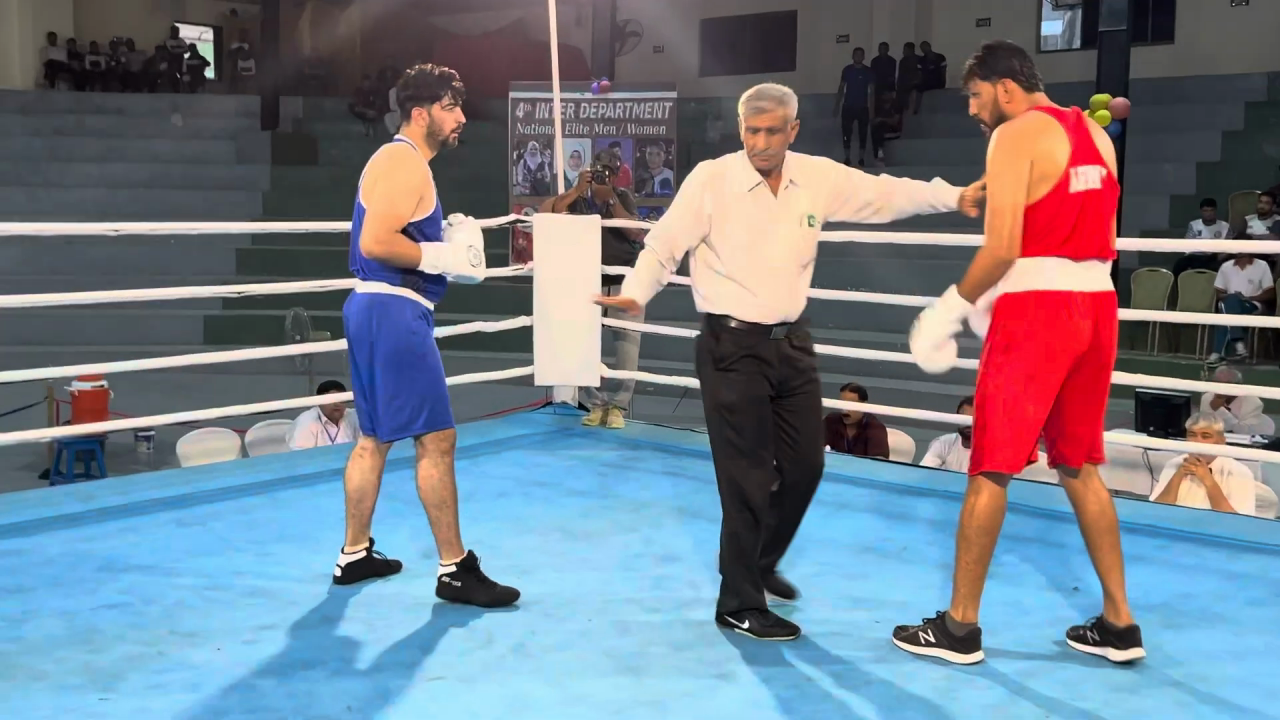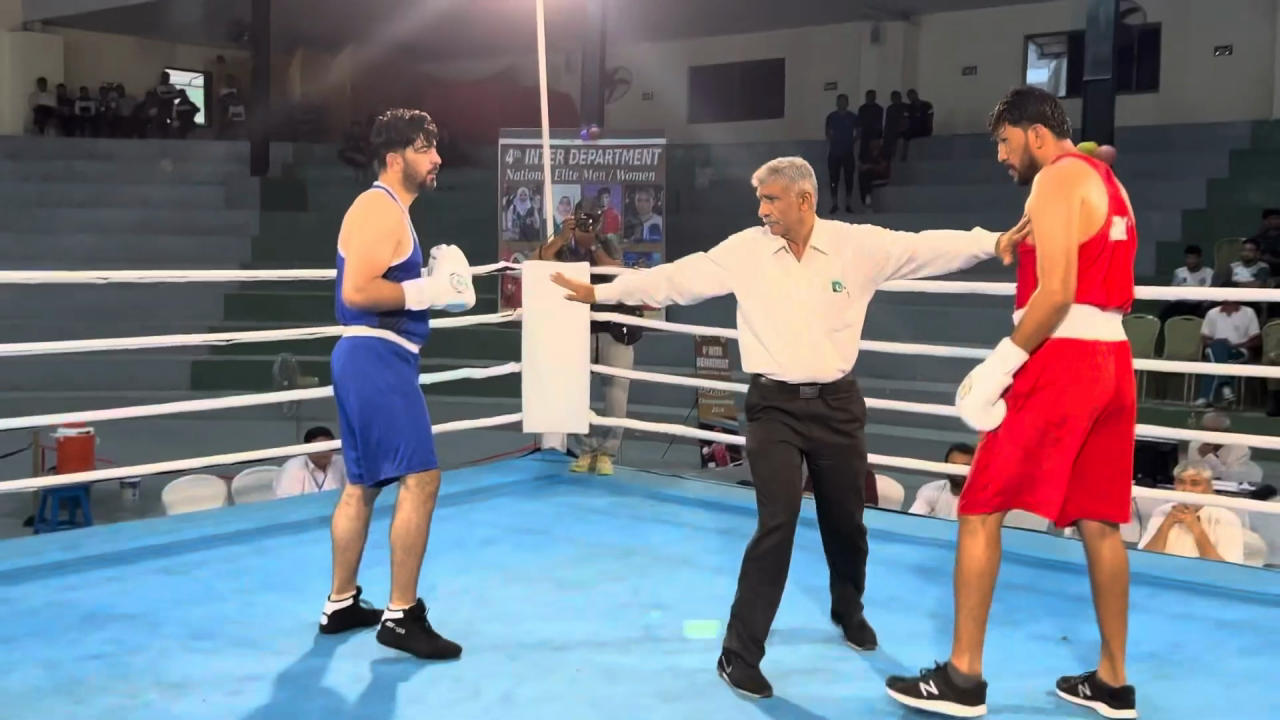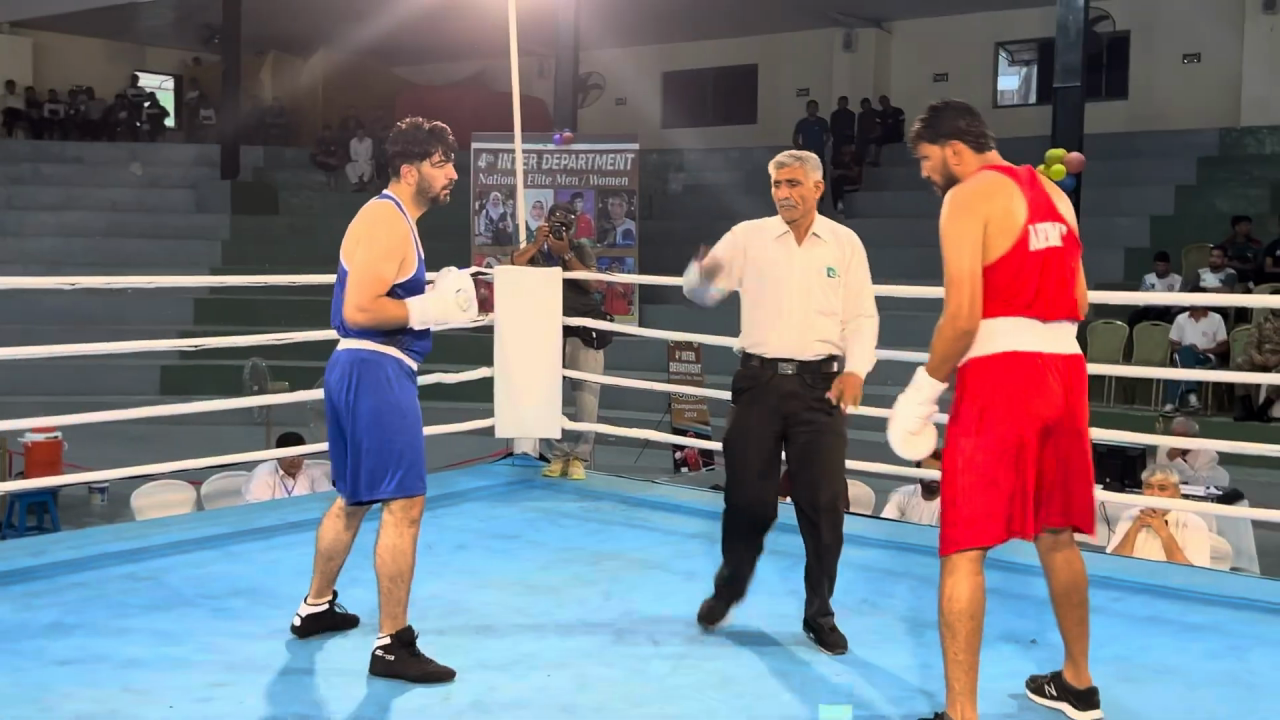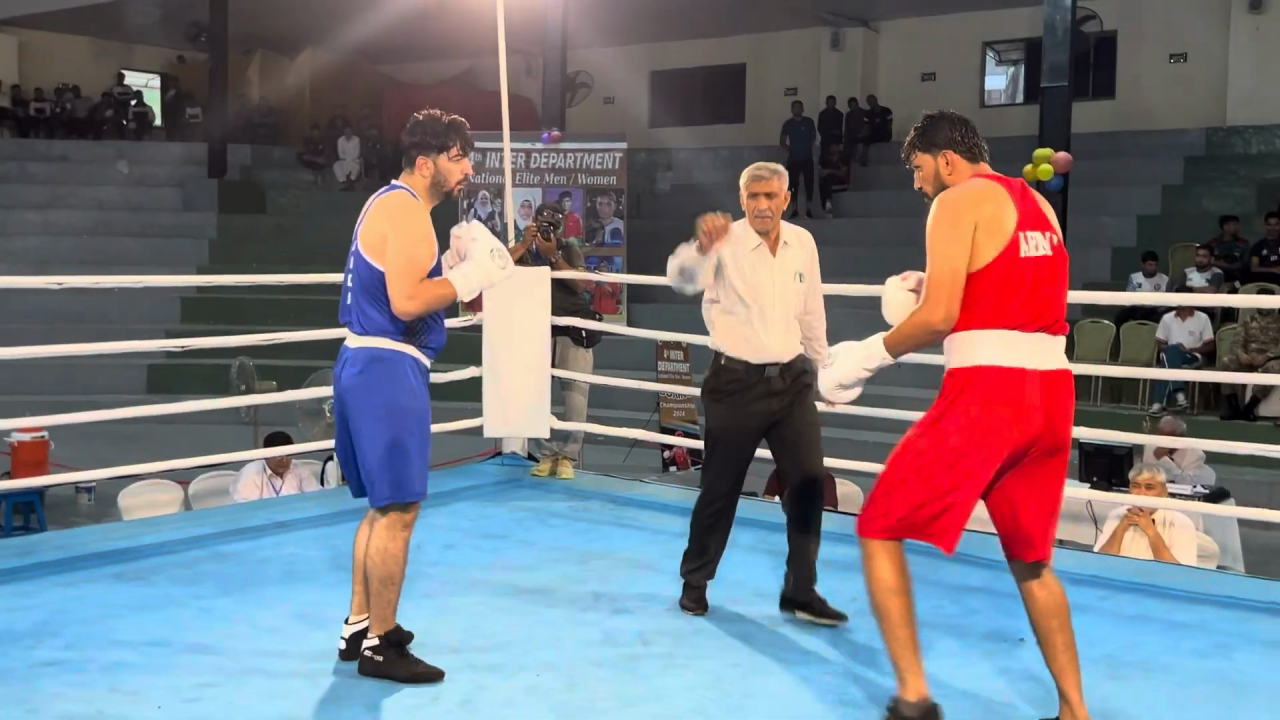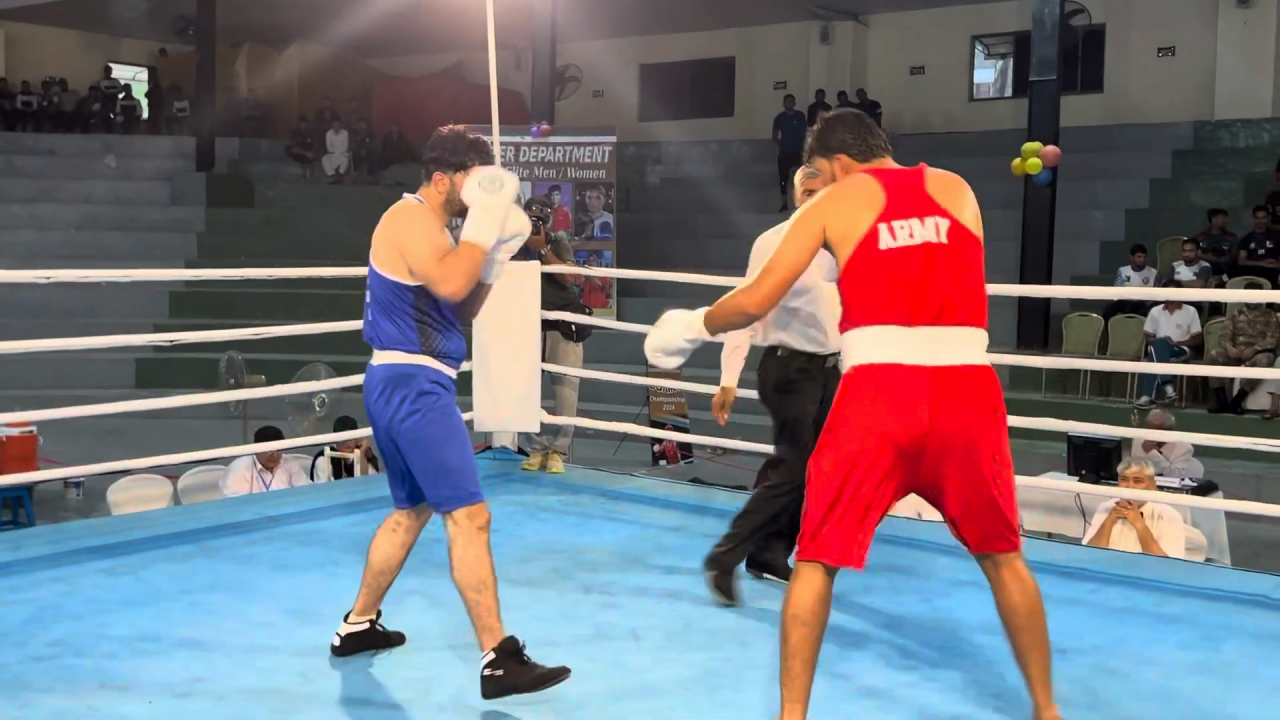
dt=0.4s
person 1, frame 1
left shoulder: (1014, 136)
right shoulder: (1095, 134)
left elbow: (1002, 246)
right elbow: (1103, 237)
left wrist: (950, 305)
left hip: (1035, 312)
right hip: (1095, 308)
left knee: (990, 471)
right knee: (1080, 468)
left ankle: (961, 624)
right ankle: (1118, 623)
person 1, frame 2
left shoulder: (1056, 180)
right shoulder: (1107, 183)
left elbow: (1056, 291)
left wrist: (1001, 363)
left hip: (1061, 360)
right hip: (1110, 360)
left knee: (981, 510)
right knee: (1102, 523)
person 1, frame 3
left shoulder: (968, 198)
right shoulder: (1051, 193)
left elbow: (962, 315)
right elbow: (1078, 302)
left wrist: (921, 391)
left hip: (1002, 378)
right hip: (1064, 373)
left knee: (964, 549)
right knee: (1057, 536)
person 1, frame 4
left shoulder: (958, 203)
right shoulder: (1038, 205)
left elbow: (939, 315)
left wrist: (870, 354)
left hip: (985, 393)
right hip: (1050, 393)
left knee: (879, 531)
right knee: (1031, 562)
person 1, frame 5
left shoulder: (833, 205)
right shoulder: (957, 189)
left elbow: (755, 301)
left wrist: (692, 326)
left hip: (878, 397)
right hip: (965, 392)
left knee: (815, 561)
right knee: (1002, 556)
person 2, frame 1
left shoulder: (399, 161)
right shoulder: (404, 162)
right elbow: (374, 243)
left wrist: (446, 239)
right wrist: (443, 258)
left hip: (375, 308)
right hip: (392, 311)
left knee: (374, 437)
right knee: (436, 439)
left ankle: (354, 554)
right ankle: (455, 569)
person 2, frame 2
left shoulder: (388, 209)
right shoulder: (379, 208)
right elbow: (358, 291)
left wrist: (432, 279)
right wrist: (427, 290)
left hip: (374, 357)
right hip: (377, 357)
left knee: (362, 484)
right knee: (421, 480)
left ankle: (341, 604)
right ankle: (401, 615)
person 2, frame 3
left shoulder: (391, 217)
right shoulder: (387, 222)
right elbow: (358, 311)
left wrist: (435, 295)
right wrist: (430, 309)
left hip: (365, 369)
right hip: (376, 371)
left knee: (354, 496)
right knee: (403, 505)
left ankle: (315, 606)
right ankle: (392, 644)
person 2, frame 4
left shoulder: (389, 203)
right shoulder: (407, 211)
right elbow: (408, 303)
left wrist: (454, 261)
right wrist: (471, 276)
left hip: (366, 363)
right hip: (388, 368)
left knee: (383, 505)
right knee: (398, 510)
left ankle: (360, 626)
right ankle: (380, 646)
person 2, frame 5
left shoulder: (427, 223)
right shoulder: (411, 219)
left elbow: (459, 309)
right elbow: (450, 287)
left wrist: (494, 254)
right wrist: (482, 225)
left hip: (407, 384)
right hip: (412, 385)
left knee: (410, 509)
right knee: (469, 516)
left ankle: (358, 625)
right ankle: (500, 660)
person 3, frame 1
left shoulder: (818, 177)
right shoulder: (711, 180)
left elbow: (880, 191)
right elbow: (660, 247)
left wrist: (951, 195)
right wrist: (634, 294)
left hip: (790, 341)
right hip: (731, 345)
left knee: (805, 464)
right knee: (748, 475)
left ankle: (762, 563)
right ankle: (739, 604)
person 3, frame 2
left shoulder: (858, 245)
right shoulder: (744, 250)
left elbow: (926, 248)
right elbow: (680, 278)
left wrist: (994, 243)
right wrist: (602, 293)
left hip: (836, 403)
right hip: (774, 405)
left knee: (845, 523)
right knee: (777, 523)
left ankle: (848, 609)
right ankle: (739, 652)
person 3, frame 3
left shoulder: (844, 243)
right shoulder: (748, 237)
left elbow: (862, 317)
right elbow: (700, 290)
left wrist: (855, 370)
right wrist: (704, 269)
left hip: (819, 385)
right hip: (759, 381)
left knee: (823, 506)
right knee: (748, 499)
left ankle: (819, 615)
right ankle: (728, 587)
person 3, frame 4
left shoulder: (803, 243)
right shoulder: (724, 244)
right elbow: (682, 276)
left wrist: (825, 366)
right wrist: (702, 245)
left hip: (792, 380)
right hip: (736, 383)
left knee: (808, 482)
right knee: (720, 490)
left ankle: (801, 592)
right ankle: (695, 582)
person 3, frame 5
right shoulder: (774, 243)
right wrist: (728, 381)
left hip: (826, 370)
right hip: (789, 370)
left knee: (810, 474)
right knee: (792, 473)
left ankle: (769, 555)
right ankle: (725, 557)
person 4, frame 1
left shoulder: (623, 198)
right shoulder: (579, 198)
left elbow: (637, 234)
right elbow: (546, 212)
left wrist: (610, 200)
right wrist: (577, 191)
left hip: (624, 281)
left knee: (627, 344)
left ankle: (617, 405)
right ankle: (596, 404)
person 4, frame 2
left shoulder: (608, 244)
right shoulder: (562, 246)
right elbow: (536, 264)
left wrist: (593, 247)
right wrist: (562, 238)
left hip: (614, 329)
left knee: (616, 392)
left ankle: (606, 452)
right ankle: (585, 451)
person 4, frame 3
left shoulder: (581, 250)
right shoulder: (535, 250)
left elbow: (593, 285)
left wrist: (566, 255)
right wrist: (536, 244)
left hip: (584, 332)
left knee: (586, 395)
left ankle: (578, 457)
right ankle: (557, 455)
person 4, frame 4
left shoulder: (570, 249)
right shoulder: (523, 249)
left elbow: (581, 285)
left wrist: (554, 255)
right wrist: (525, 243)
left hip: (573, 332)
left knee: (575, 395)
left ankle: (567, 456)
right ankle: (546, 454)
person 4, frame 5
left shoulder: (558, 242)
left elbow: (568, 278)
left wrist: (542, 248)
left hip: (563, 326)
left knee: (566, 388)
left ankle: (557, 451)
right ankle: (536, 449)
